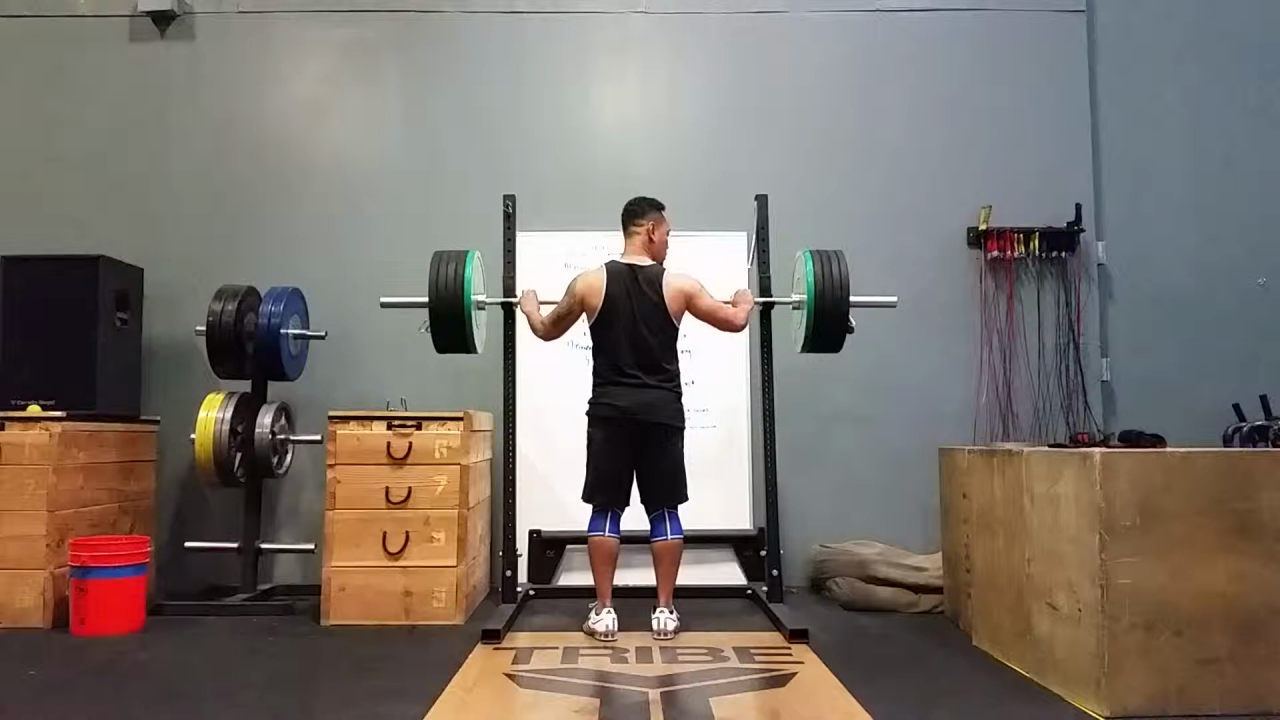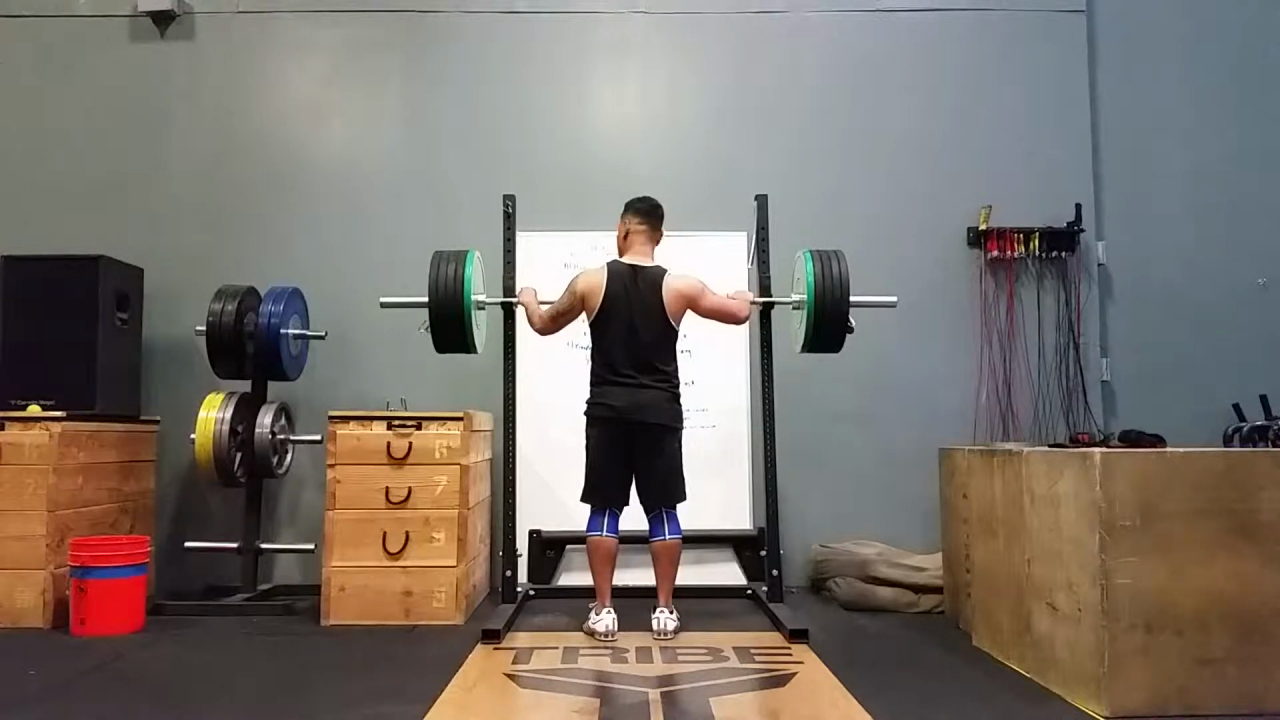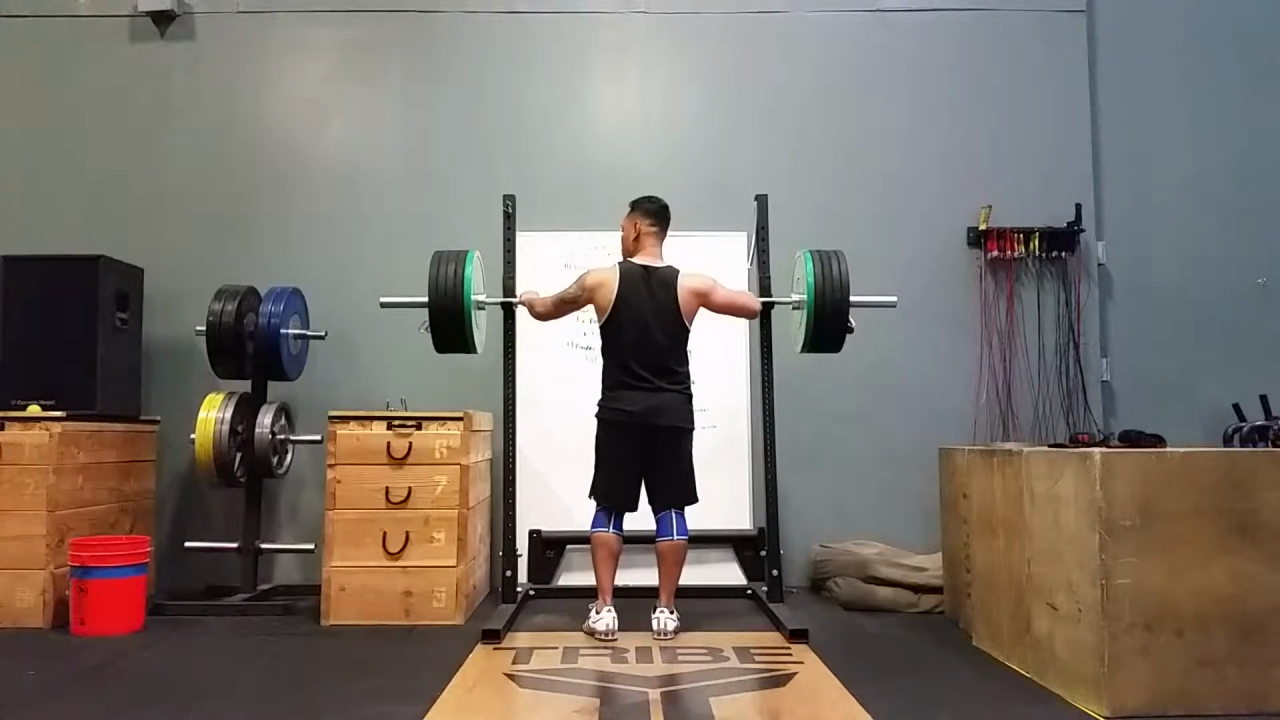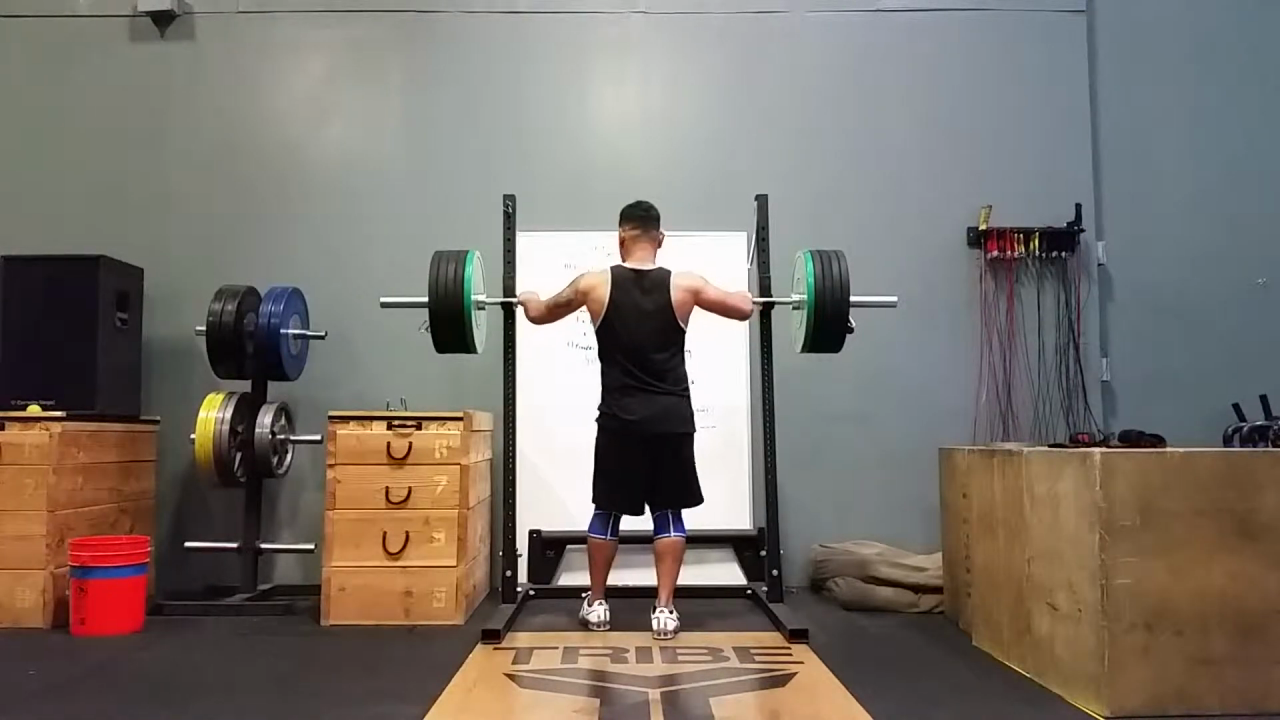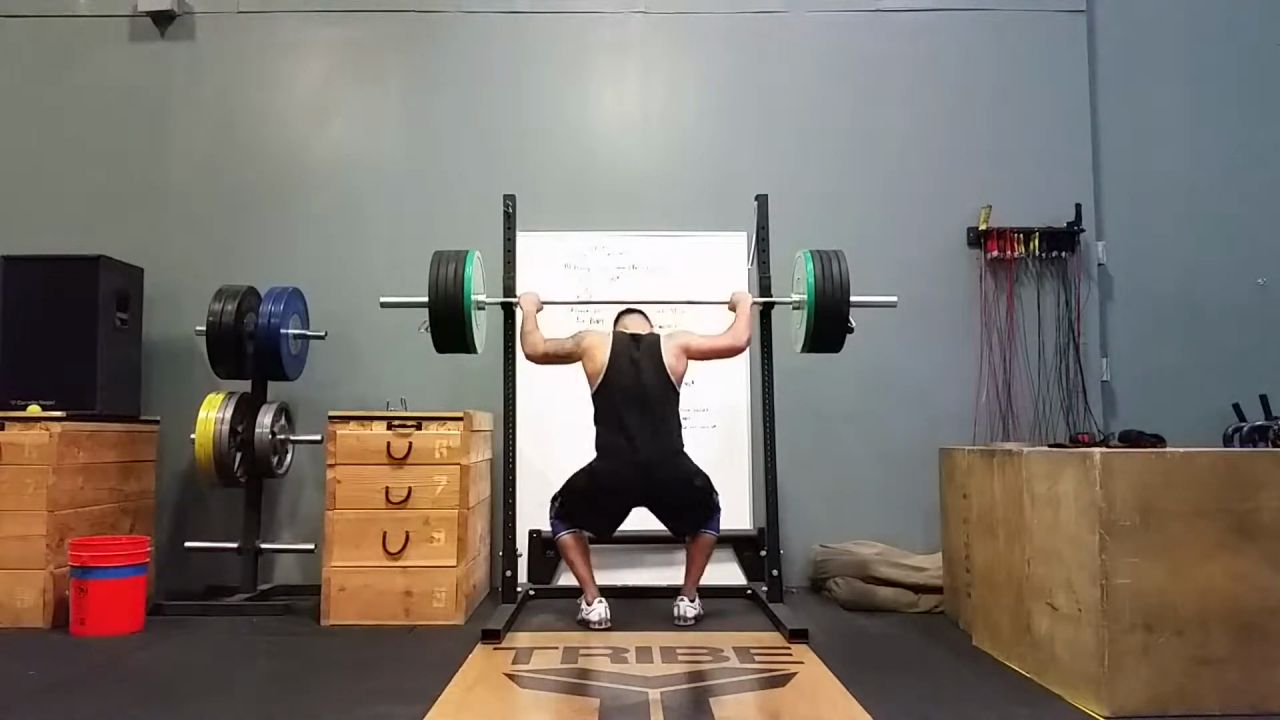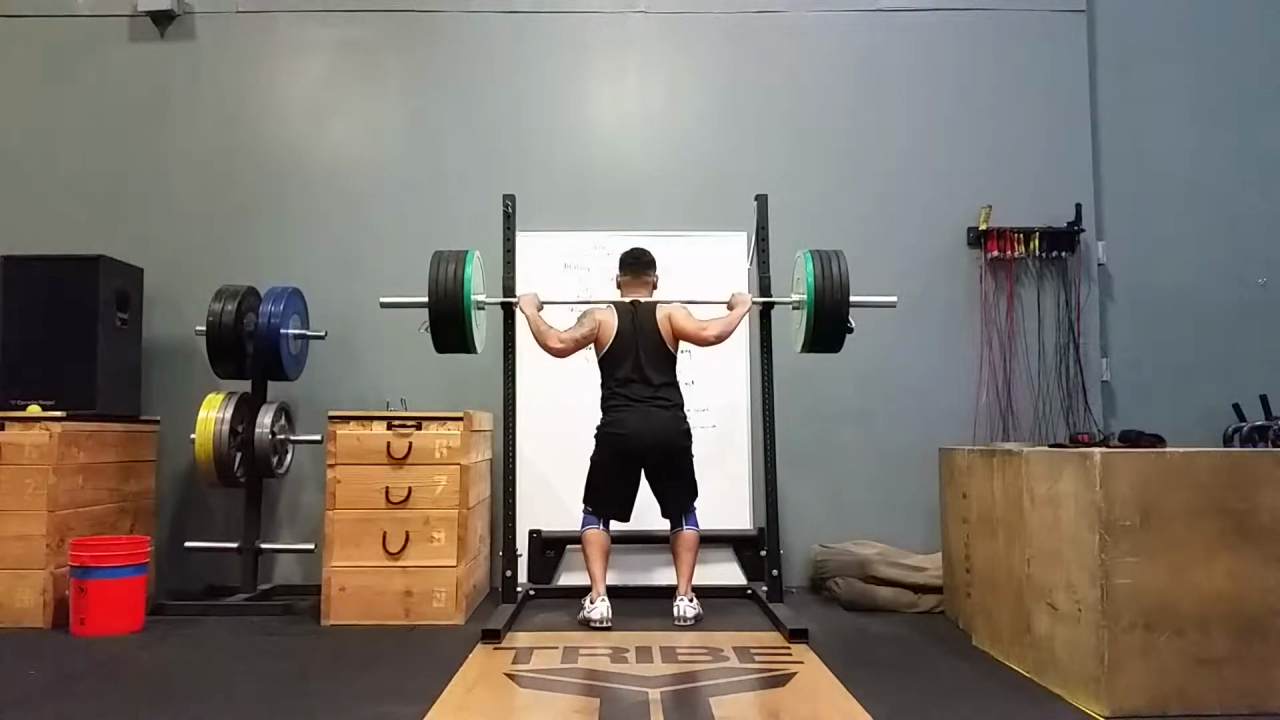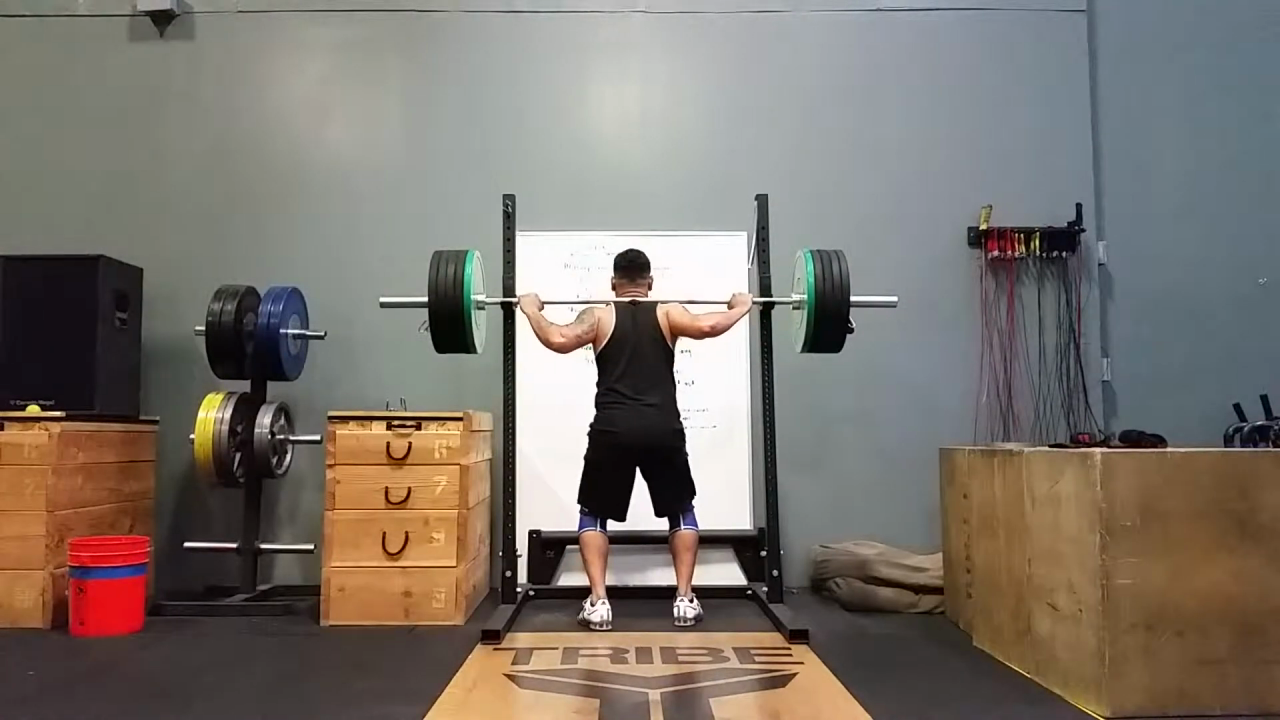
dt=0.7s
person 1, frame 1
left shoulder: (589, 282)
right shoulder: (678, 284)
left elbow: (547, 331)
right elbow: (735, 321)
left wrist: (529, 306)
right wrist: (745, 301)
left hip: (609, 411)
right hip: (662, 412)
left knee: (605, 510)
right knee: (664, 510)
left ankle: (603, 611)
right ankle: (664, 611)
person 1, frame 2
left shoulder: (591, 281)
right shoulder: (678, 285)
left elbow: (545, 325)
right elbow: (739, 314)
left wrist: (528, 301)
right wrist: (744, 297)
left hip: (607, 411)
right hip: (660, 411)
left knee: (604, 509)
right knee: (662, 510)
left ankle: (603, 611)
right ankle: (664, 611)
person 1, frame 3
left shoulder: (601, 281)
right shoulder: (690, 285)
left elbow: (545, 310)
right elbow: (751, 308)
left wrist: (527, 299)
right wrist: (753, 296)
left hip: (619, 413)
right hip: (672, 413)
left knee: (609, 509)
right knee: (670, 510)
left ankle: (603, 610)
right ankle: (666, 610)
person 1, frame 4
left shoulder: (594, 284)
right shoulder: (685, 285)
left elbow: (539, 314)
right elbow: (743, 309)
left wrist: (528, 298)
right wrist: (745, 295)
left hip: (620, 419)
right hip: (672, 418)
left knee: (608, 512)
right knee: (669, 515)
left ankle: (596, 604)
right ankle: (665, 609)
person 1, frame 5
left shoulder: (594, 345)
right shoulder: (675, 346)
left elbow: (534, 350)
right elbow: (737, 342)
left wrist: (529, 310)
right wrist: (743, 305)
left hip: (612, 472)
right hip: (669, 472)
left knee: (563, 515)
right knee: (706, 513)
left ankle: (593, 602)
right ankle: (688, 599)
person 1, frame 6
left shoulder: (601, 317)
right shoulder: (670, 313)
left elbow: (557, 345)
right elbow: (709, 335)
left wrist: (530, 310)
right wrist: (740, 308)
left hip: (618, 430)
right hip: (669, 429)
left knee: (597, 514)
right knee: (682, 512)
left ankle: (598, 600)
right ankle: (684, 599)
person 1, frame 7
left shoulder: (599, 316)
right shoulder: (667, 313)
left elbow: (559, 340)
right elbow: (707, 326)
left wrist: (531, 310)
right wrist: (741, 307)
left hip: (611, 429)
right hip: (662, 428)
left knee: (593, 514)
right knee: (680, 511)
left ankle: (598, 602)
right ankle: (685, 599)
